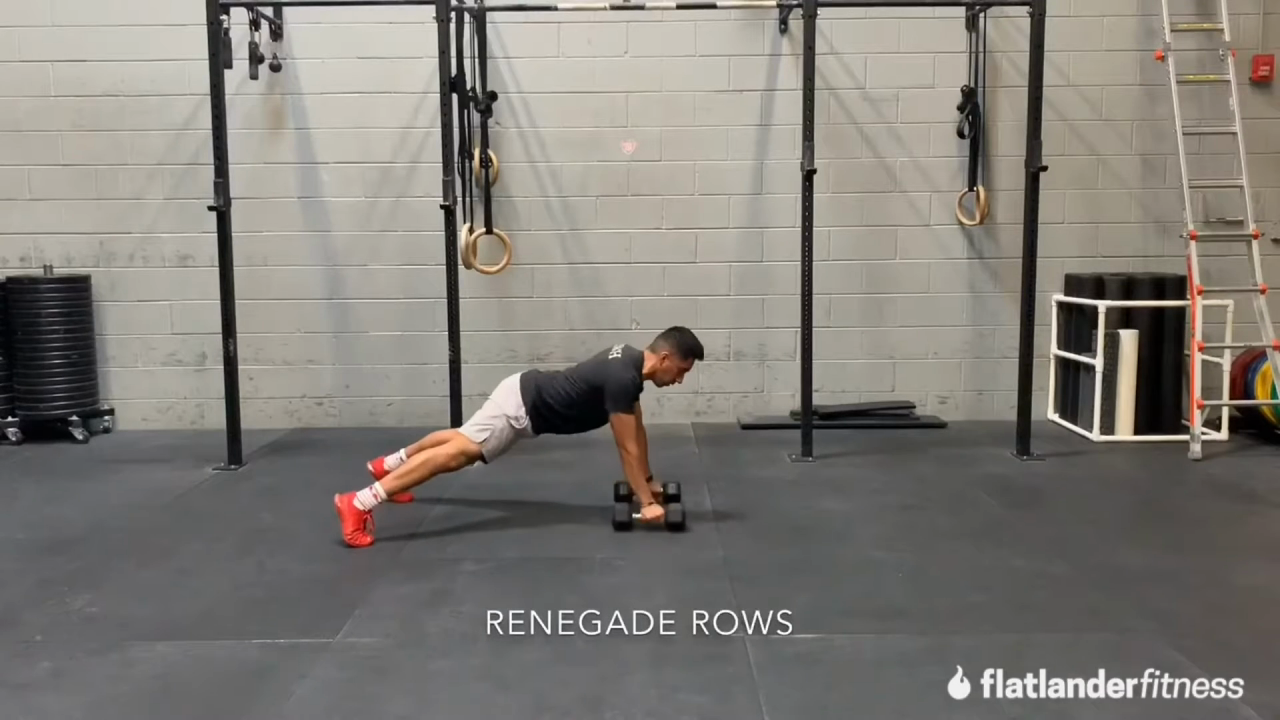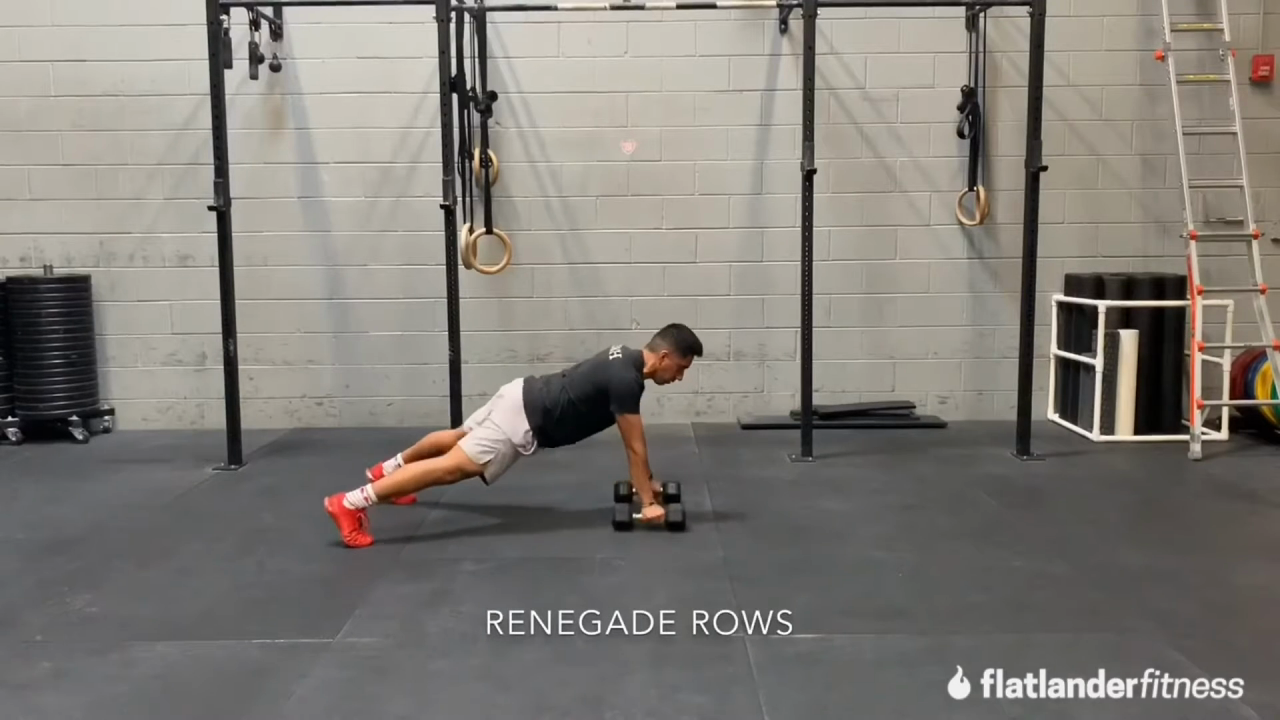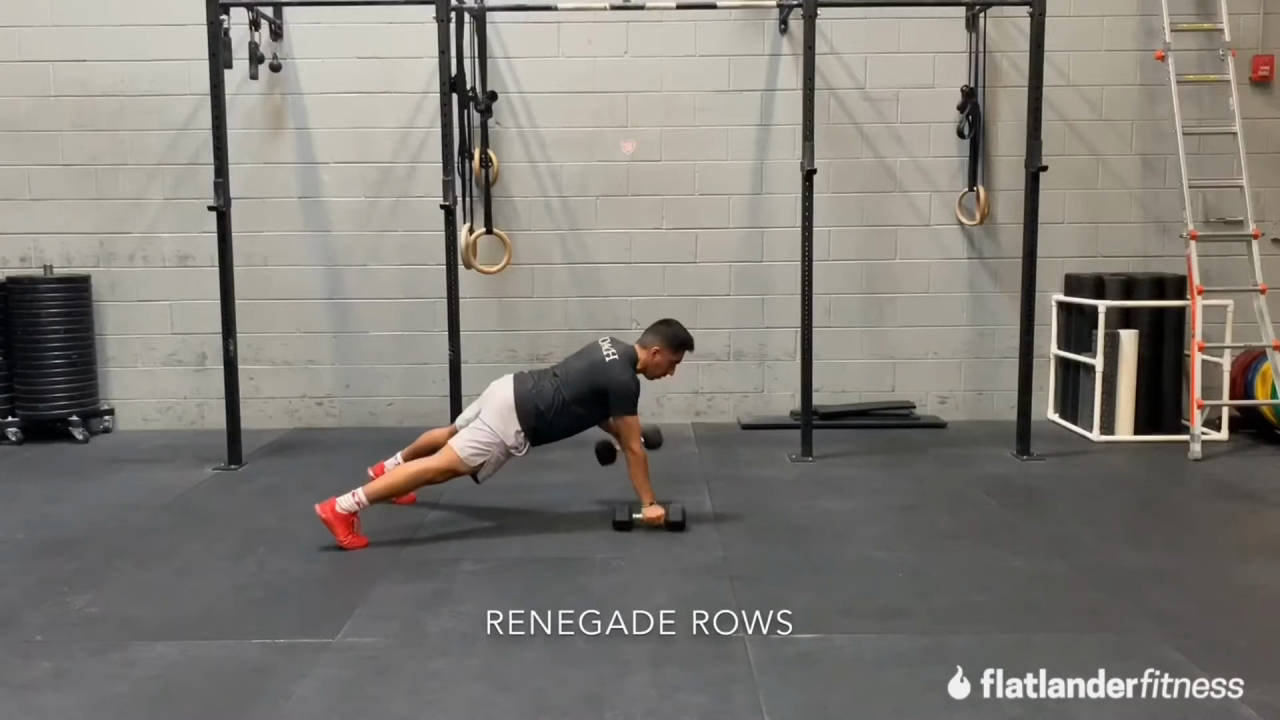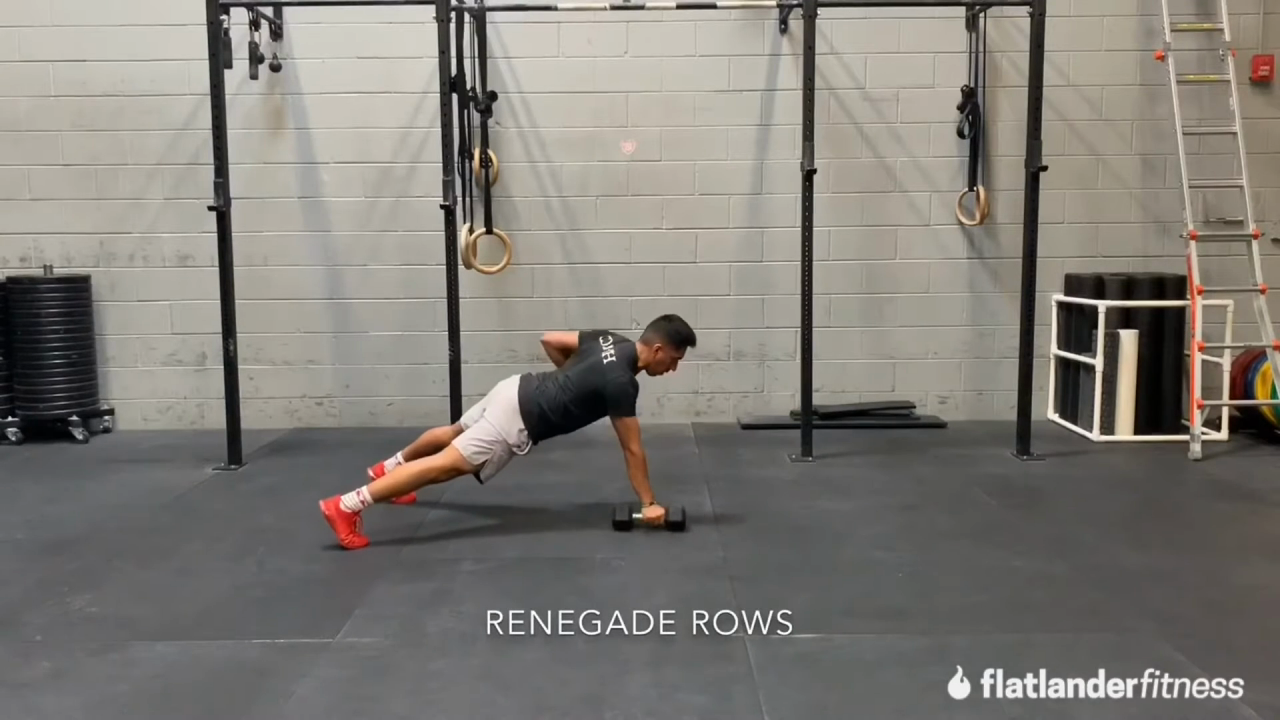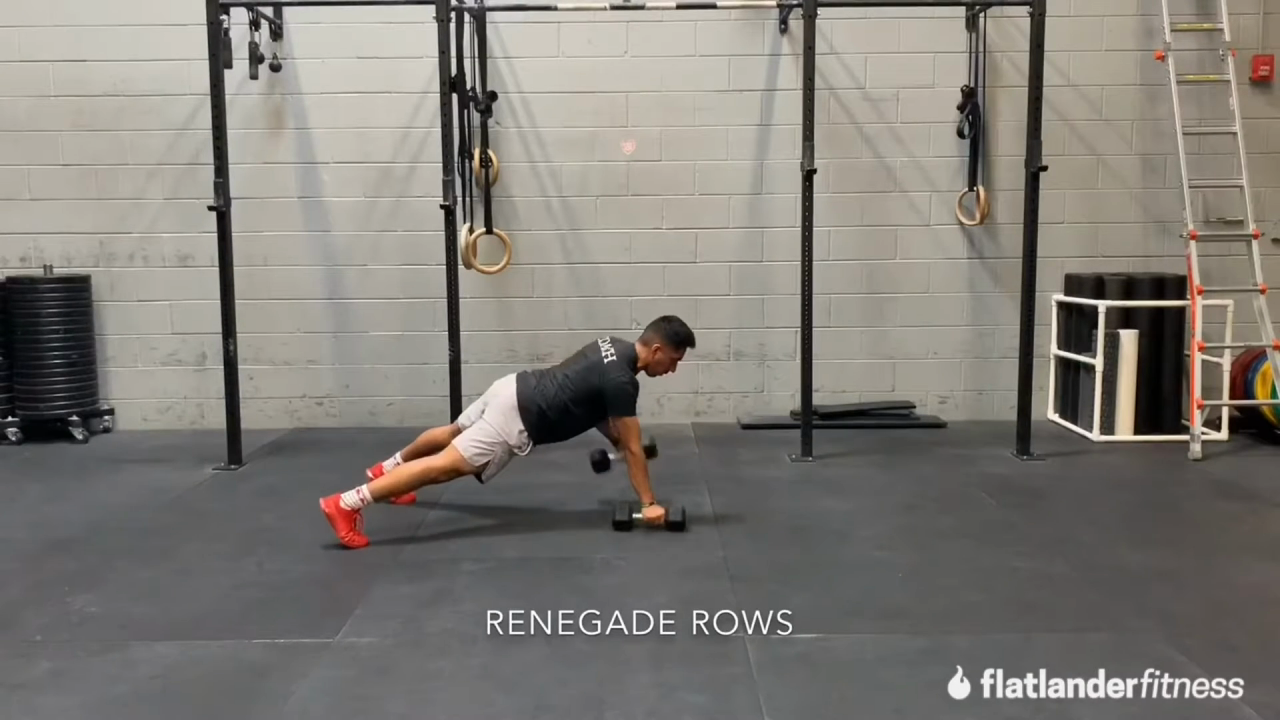
dt=0.3s
person 1, frame 1
left shoulder: (631, 363)
right shoulder: (623, 378)
left elbow: (637, 429)
right elbow: (627, 447)
left wrist: (649, 480)
right wrist: (646, 502)
left hip: (527, 393)
right hip: (523, 403)
left knee: (462, 437)
right knee: (457, 452)
left ankle: (388, 464)
right ankle: (359, 503)
person 1, frame 2
left shoulder: (628, 361)
right shoulder: (626, 379)
left elbow: (635, 434)
right elbow: (634, 446)
left wrist: (648, 480)
right wrist: (648, 502)
left hip: (522, 395)
right hip: (525, 420)
left knee: (457, 438)
right knee: (454, 465)
left ankle: (387, 469)
right ankle: (352, 503)
person 1, frame 3
left shoulder: (615, 347)
right shoulder: (623, 380)
right elbow: (633, 448)
left wrist: (612, 426)
right wrist: (648, 503)
left hip: (512, 389)
right hip: (516, 418)
left knee: (451, 434)
right knee: (443, 466)
left ankle: (387, 468)
right ankle: (343, 507)
person 1, frame 4
left shoulder: (611, 340)
right shoulder: (620, 381)
left elbow: (550, 340)
right elbow: (632, 449)
right wrist: (649, 503)
left hip: (517, 390)
right hip: (520, 419)
left knee: (455, 434)
right knee: (447, 464)
left ankle: (388, 468)
right ankle: (347, 505)
person 1, frame 5
left shoulder: (616, 346)
right shoulder: (621, 380)
right elbow: (633, 447)
left wrist: (612, 438)
right wrist: (648, 503)
left hip: (514, 389)
right hip: (518, 417)
left knee: (452, 433)
right knee: (446, 465)
left ankle: (387, 468)
right ankle: (347, 503)
